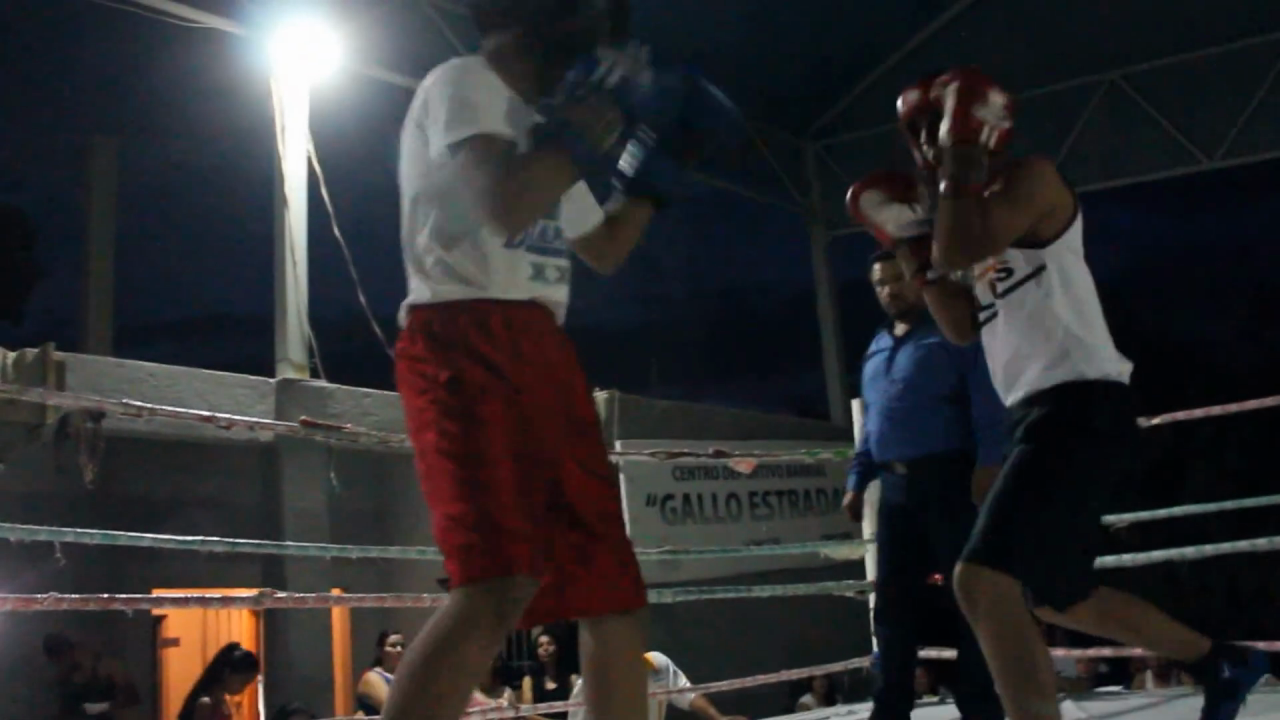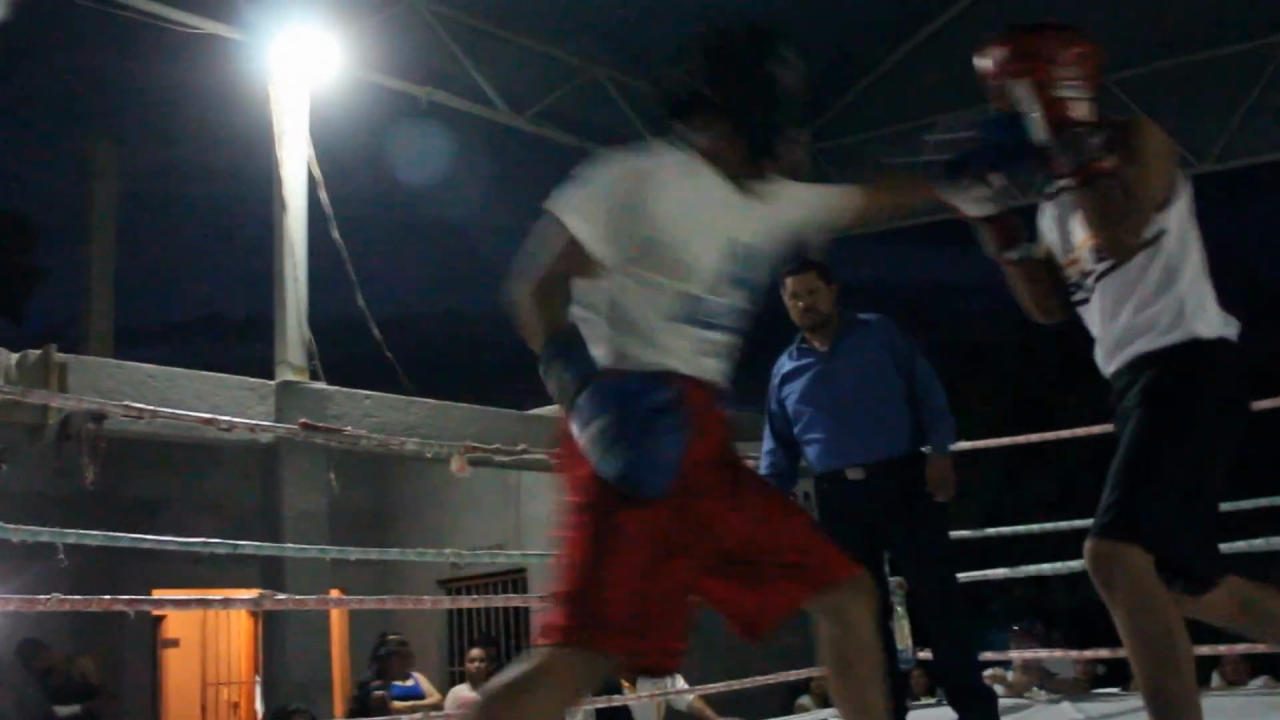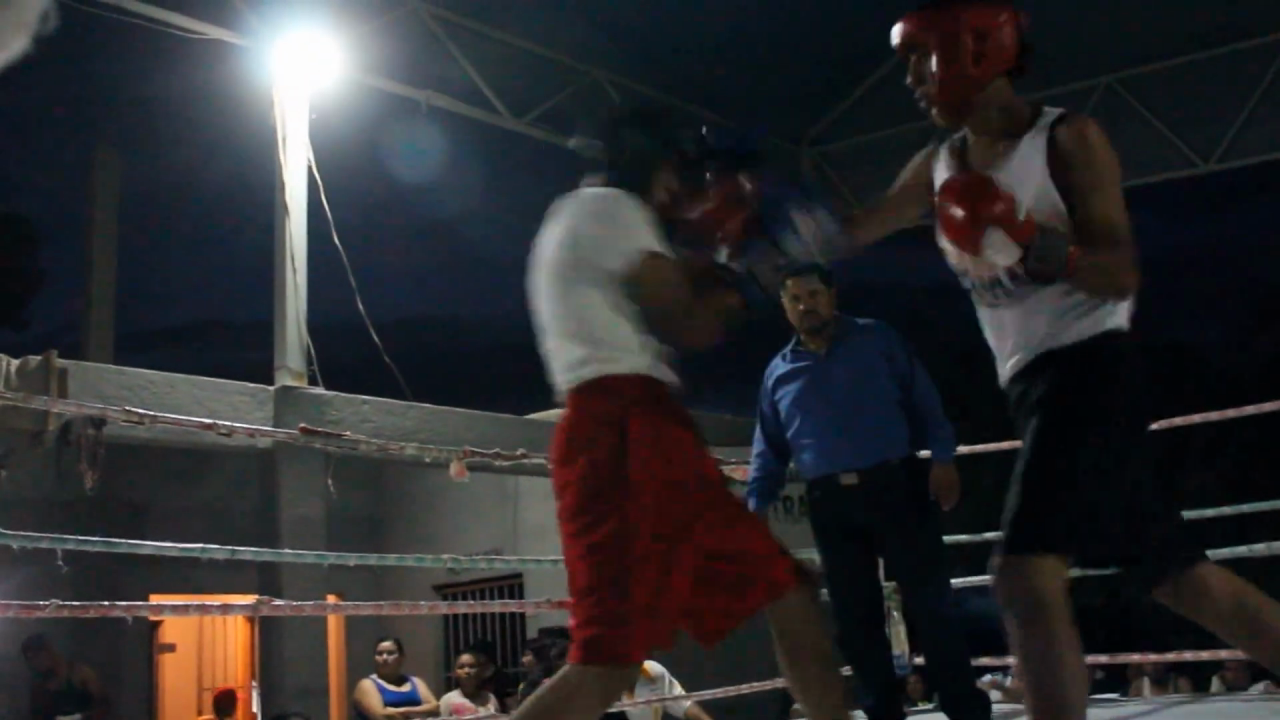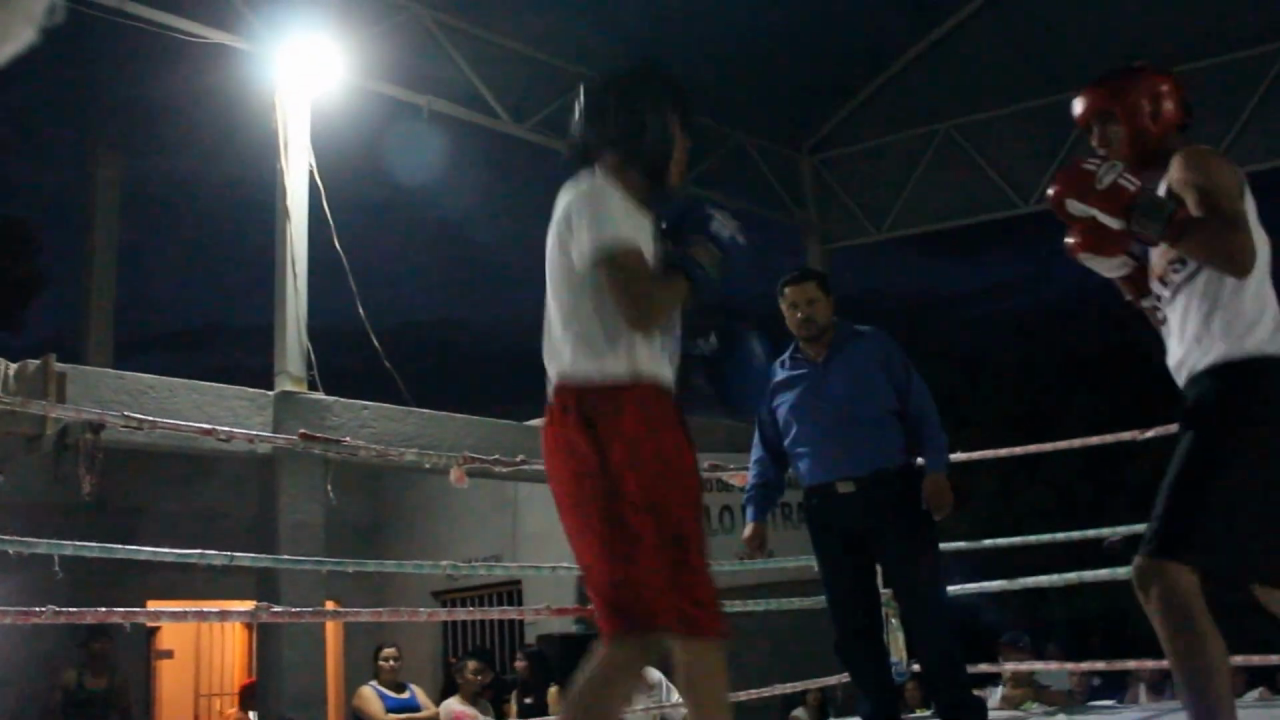
dt=1s
person 1, frame 1
left shoulder: (1027, 177)
right shoulder: (983, 209)
left elbow: (957, 251)
right elbow: (962, 328)
left wrist: (963, 151)
right wrist: (908, 239)
left hip: (1078, 410)
right hip: (1050, 417)
left knee: (980, 582)
right knee: (1053, 595)
right ankle: (1221, 659)
person 1, frame 2
left shoulder: (1134, 138)
right shoulder: (1057, 200)
left elbow: (1119, 238)
right elbow: (1048, 305)
left wrist: (1069, 140)
right wrist: (988, 215)
left hip: (1186, 371)
right hip: (1146, 382)
left knee: (1116, 559)
right knee: (1191, 584)
person 1, frame 3
left shoulder: (1070, 139)
right shoulder: (940, 161)
left elbow: (1121, 277)
right elbow: (856, 227)
left wrist: (1029, 244)
left hip: (1088, 372)
right hip: (1045, 389)
left knee: (1024, 574)
right knee: (1182, 579)
person 1, frame 4
left shoulder: (1193, 164)
right shoulder: (1172, 185)
right elbow: (1179, 305)
left wrist: (1139, 214)
right wrist: (1119, 265)
left knee: (1161, 573)
person 2, frame 1
left shoulder: (539, 125)
right shoulder: (460, 83)
left elbow: (604, 248)
right elbow: (511, 202)
left wrist: (654, 163)
right wrist: (606, 110)
left hip: (542, 361)
right hip: (468, 348)
left knee: (614, 602)
right knee: (501, 581)
person 2, frame 2
left shoulder: (769, 204)
right shoulder: (640, 178)
left elbow: (868, 202)
right elbow: (533, 288)
right wrist: (581, 381)
left hip: (695, 439)
right hip: (632, 433)
left knee: (848, 592)
right knee: (586, 652)
person 2, frame 3
left shoulder: (593, 225)
right shoulder: (604, 208)
right elbow: (689, 329)
right wrist: (729, 290)
left hip: (651, 433)
right hip: (619, 427)
left knee: (792, 599)
right knee: (607, 664)
person 2, frame 4
left shoulder: (627, 211)
right shoulder: (597, 197)
right elbow: (641, 310)
right wrist: (698, 261)
left hip: (647, 426)
right hip: (602, 422)
left knee: (696, 626)
right knee: (637, 633)
person 3, frame 1
right shoulder: (877, 348)
left elbow: (989, 401)
left wrist: (989, 460)
right wrist: (857, 482)
left hip: (954, 480)
right hip: (897, 486)
right knee: (893, 601)
person 3, frame 2
left shoulder: (879, 334)
right shoulder: (786, 369)
left elbow: (928, 392)
right elbow: (778, 446)
left wrist: (939, 450)
left hip: (901, 481)
right hip: (837, 495)
left knee: (936, 592)
person 3, frame 3
left shoulder: (876, 340)
right shoulder: (779, 371)
left elbow: (923, 399)
right elbow: (769, 450)
left wrist: (942, 457)
right wrist: (757, 505)
left hip: (896, 485)
right hip: (830, 502)
left knee: (928, 599)
right knee: (854, 614)
person 3, frame 4
left shoulder: (873, 347)
right shoulder: (777, 379)
left elbow: (920, 409)
right elbow: (767, 455)
left wrist: (935, 468)
right wrist: (756, 514)
left hip: (892, 492)
right hip: (827, 510)
left knee: (923, 604)
right knee: (853, 621)
